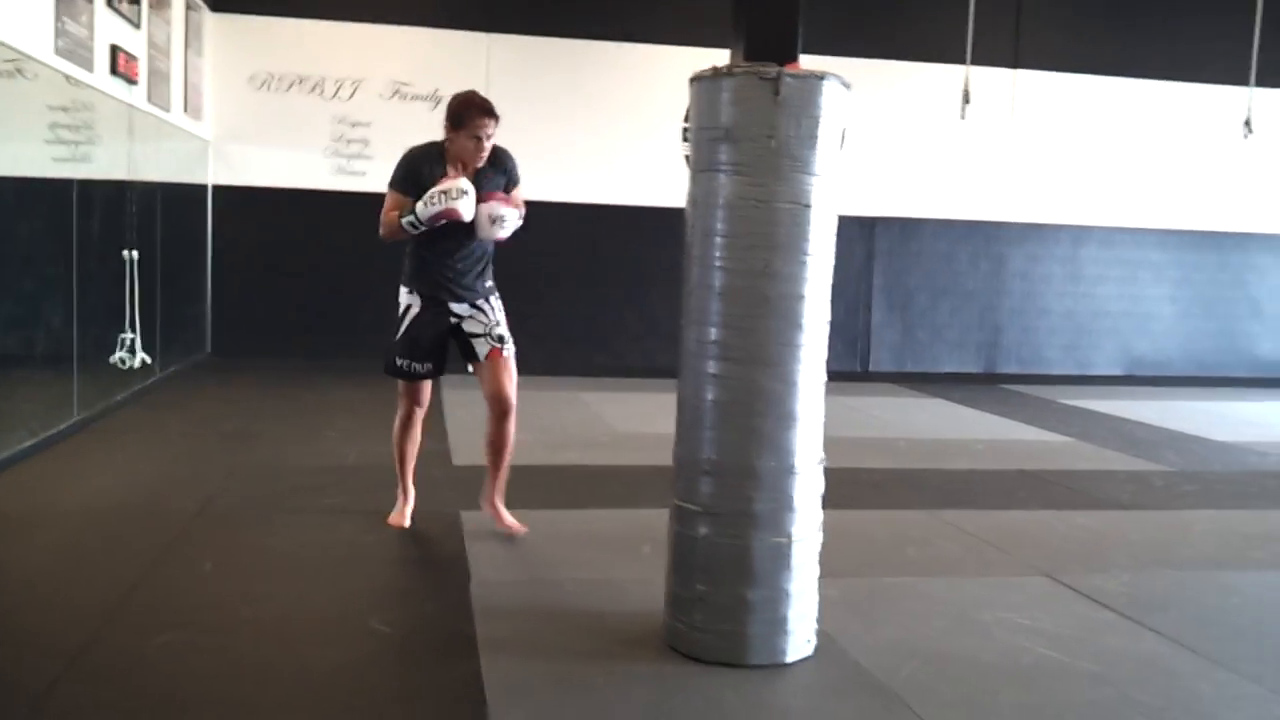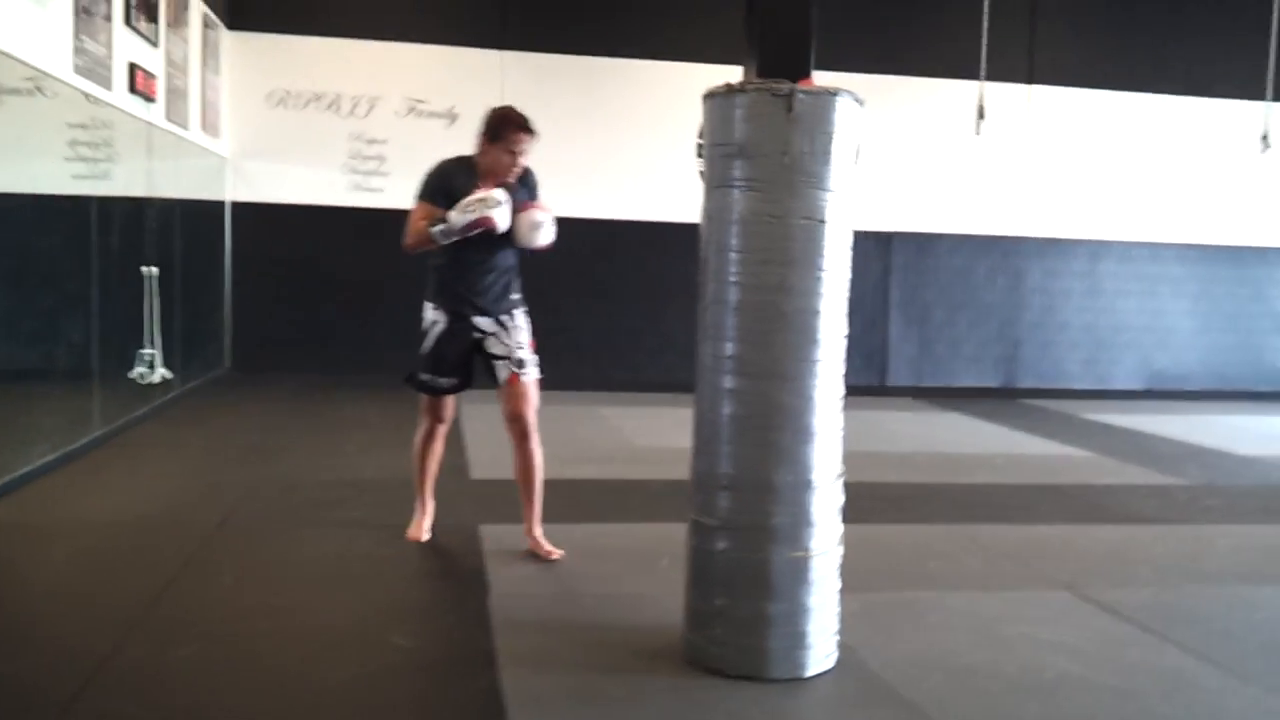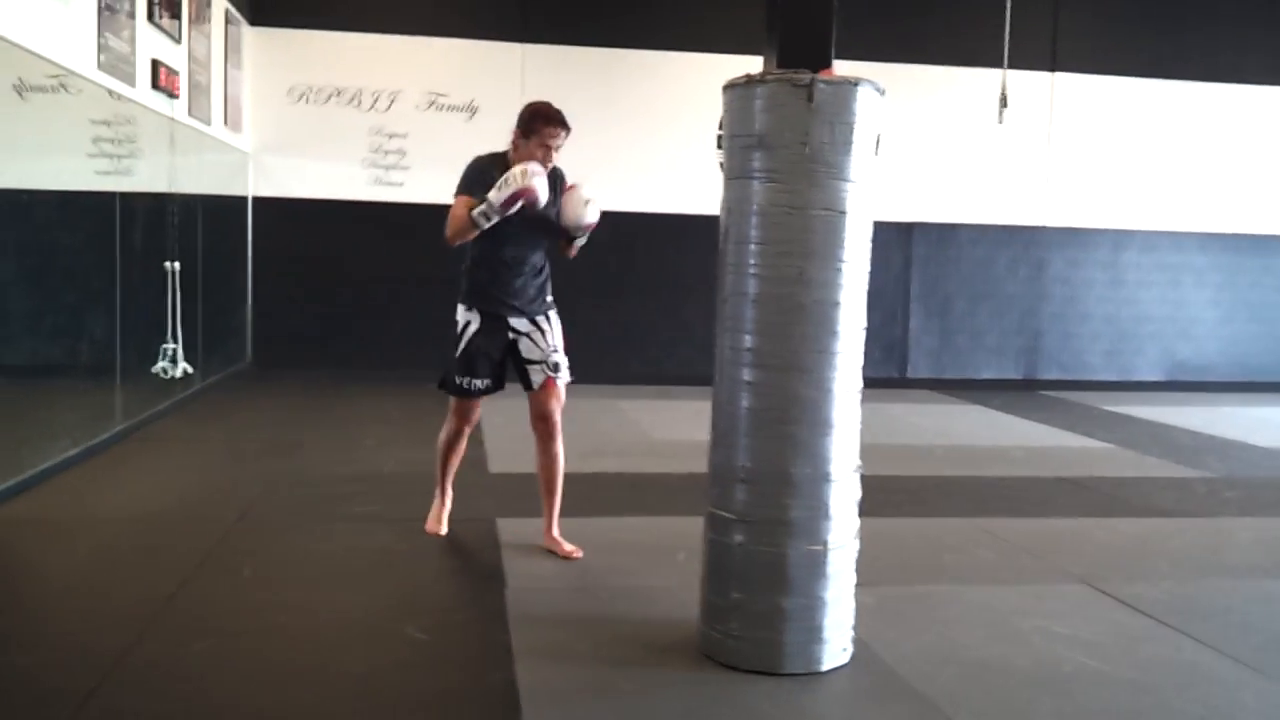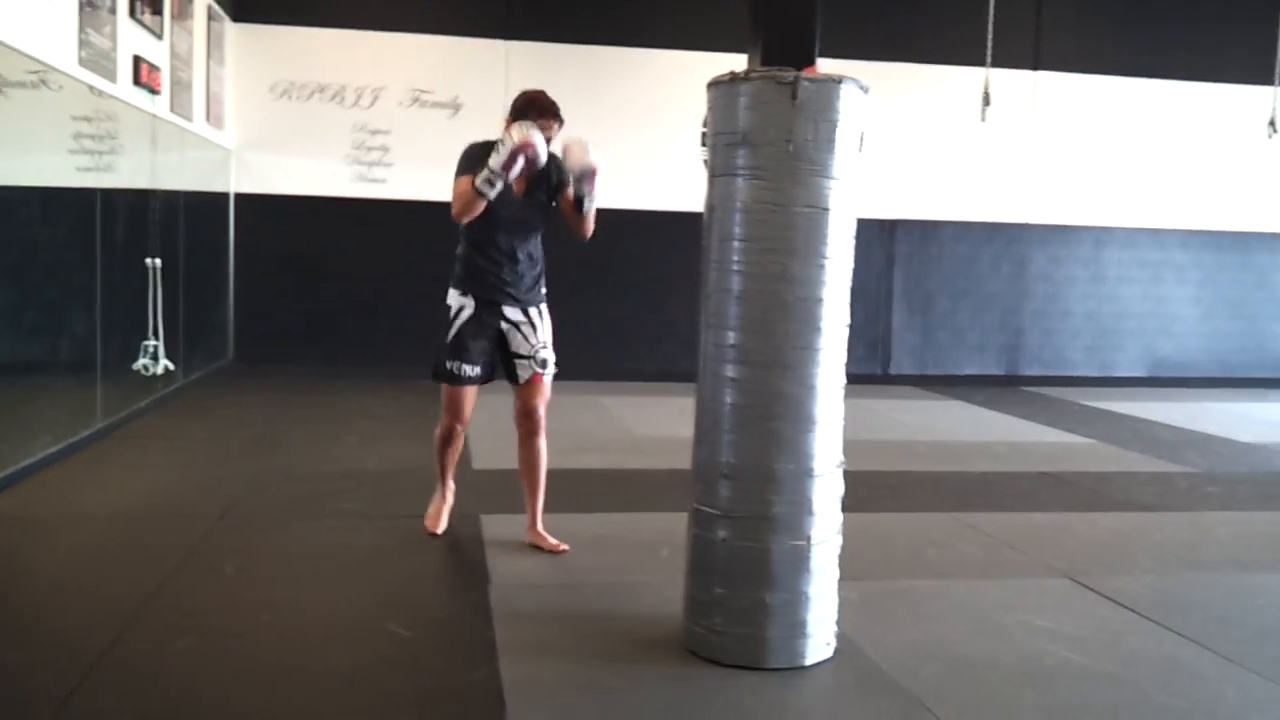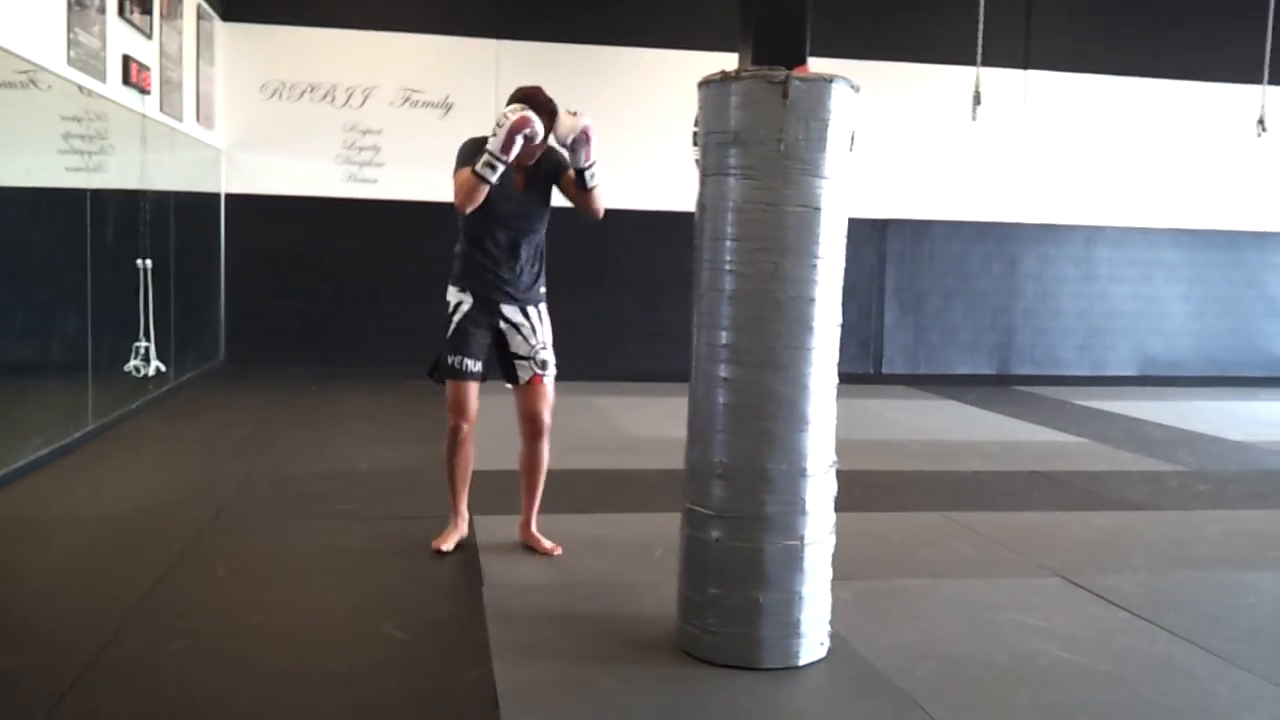
dt=0.1s
person 1, frame 1
left shoulder: (501, 162)
right shoulder: (417, 162)
left elbow: (517, 211)
right elbow: (386, 228)
right wrist: (424, 214)
left hip: (478, 294)
right hip: (424, 296)
left knee: (504, 398)
right knee: (414, 404)
left ankle: (495, 498)
right ankle: (405, 495)
person 1, frame 2
left shoulder: (524, 181)
right shoulder: (447, 174)
right elbow: (412, 240)
right wrist: (459, 223)
left hip: (504, 310)
right hip: (449, 310)
left knee: (524, 420)
right knee: (436, 418)
left ankle: (534, 531)
right ankle: (425, 507)
person 1, frame 3
left shoulder: (554, 179)
right shoulder: (483, 170)
left elbow: (567, 250)
right elbow: (454, 233)
left wrist: (579, 229)
right wrist: (502, 200)
left hip: (536, 312)
right hip: (482, 312)
left knee: (549, 420)
right knee: (462, 419)
left ankle: (551, 530)
right ankle: (442, 497)
person 1, frame 4
left shoulder: (551, 166)
right shoulder: (479, 154)
left elbow: (583, 230)
right elbow: (461, 213)
left wrist: (586, 181)
right wrist: (505, 161)
left hip: (527, 304)
right hip: (474, 301)
left knee: (533, 417)
right knee: (455, 416)
left ankle: (534, 524)
right ankle: (444, 491)
person 1, frame 5
left shoulder: (550, 159)
right shoulder: (476, 149)
left elbow: (594, 211)
right elbow: (464, 203)
left wrist: (584, 156)
right wrist: (501, 147)
left hip: (526, 302)
right hip: (473, 298)
left knee: (537, 420)
right knee: (461, 416)
left ankle: (529, 526)
right ankle: (458, 518)
